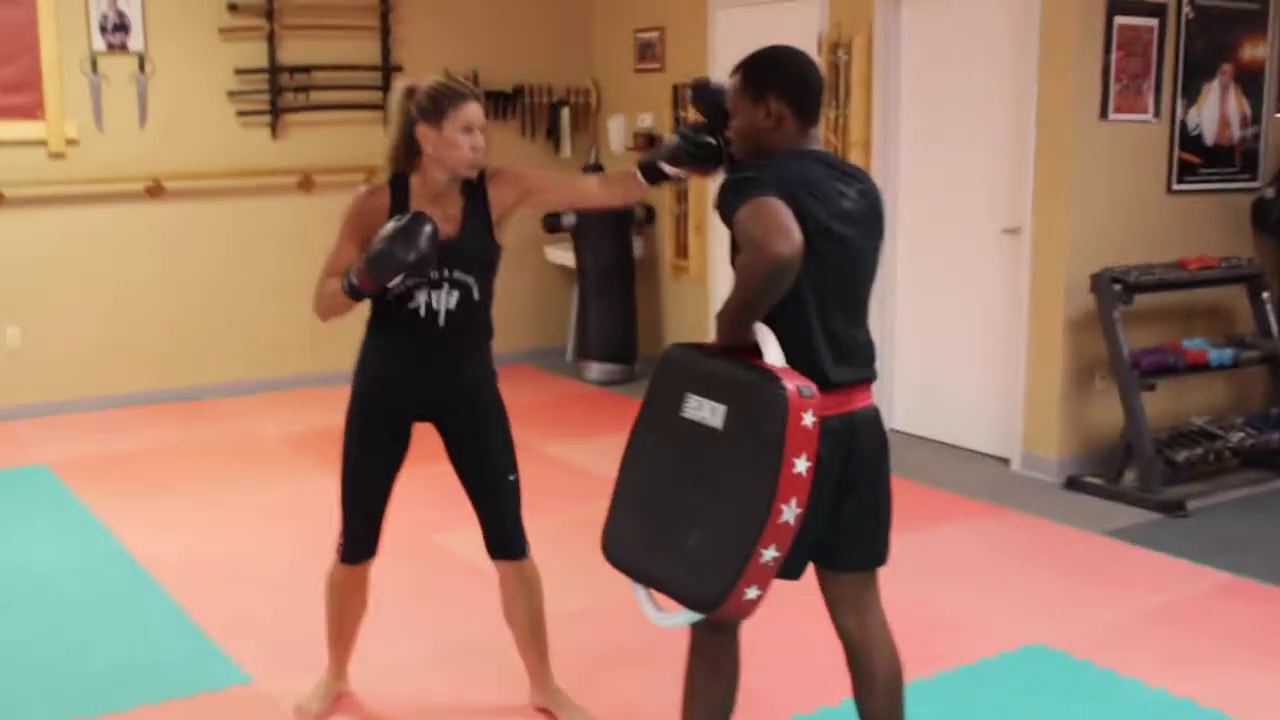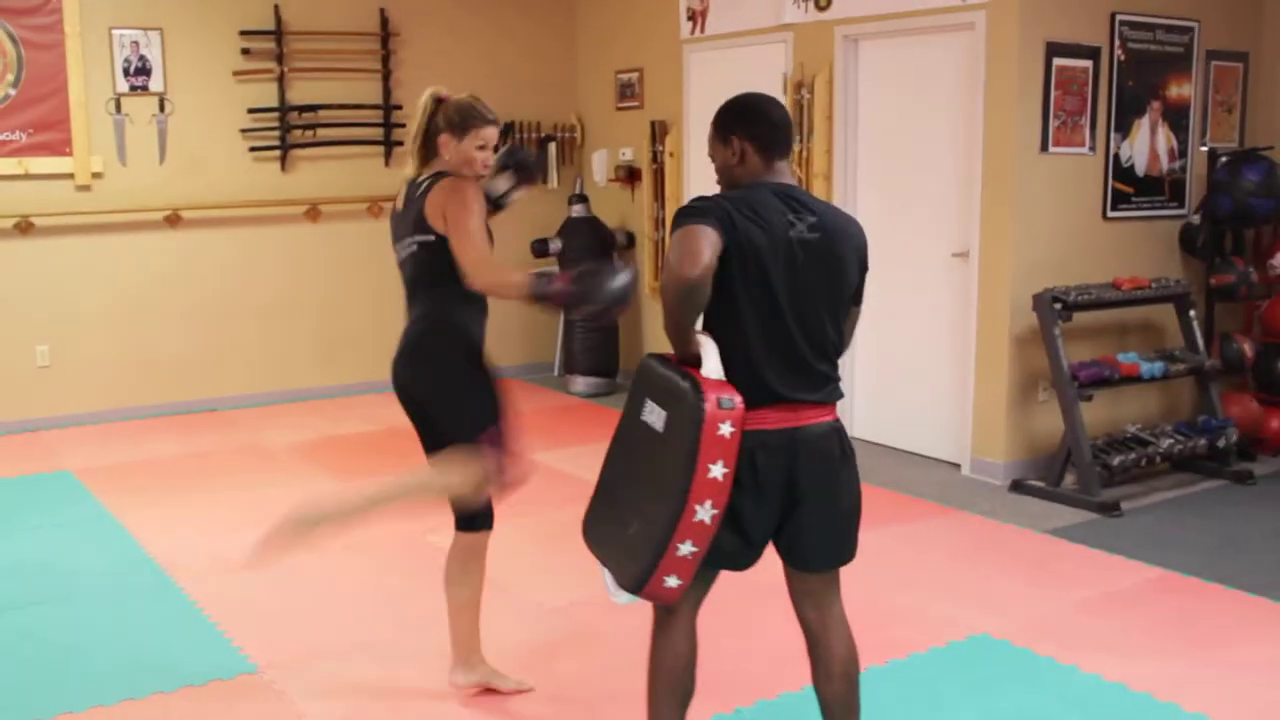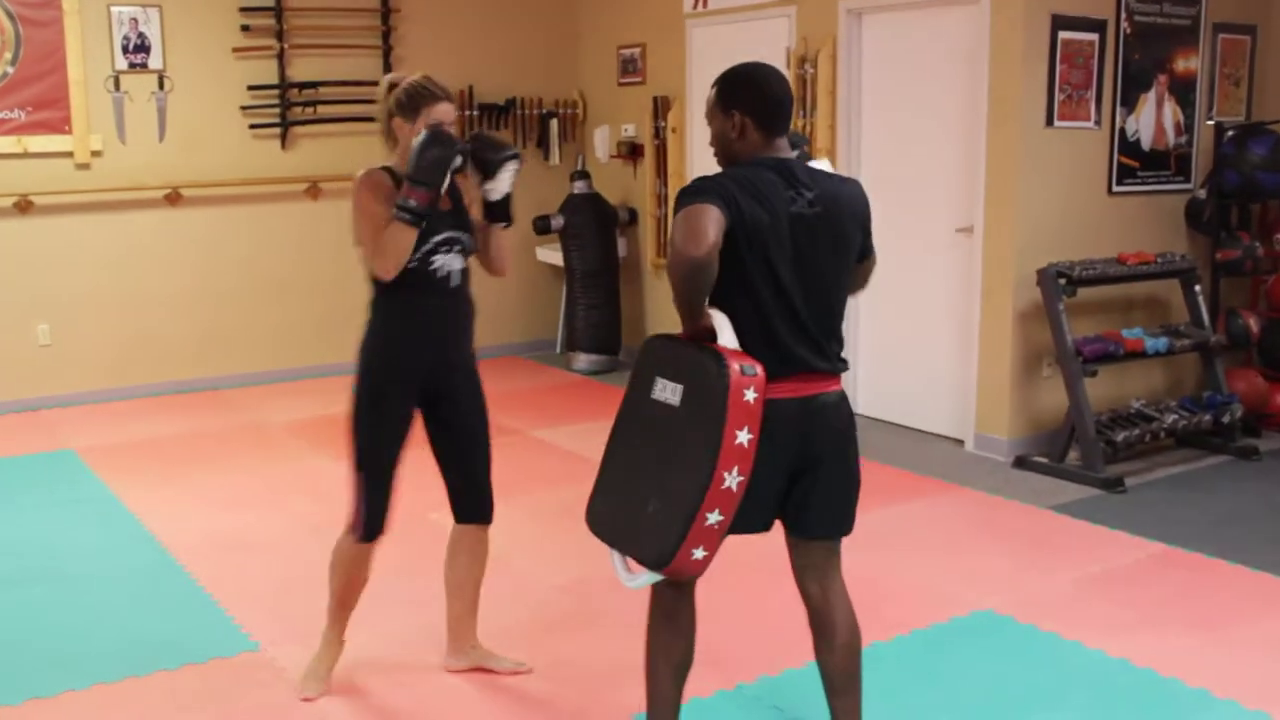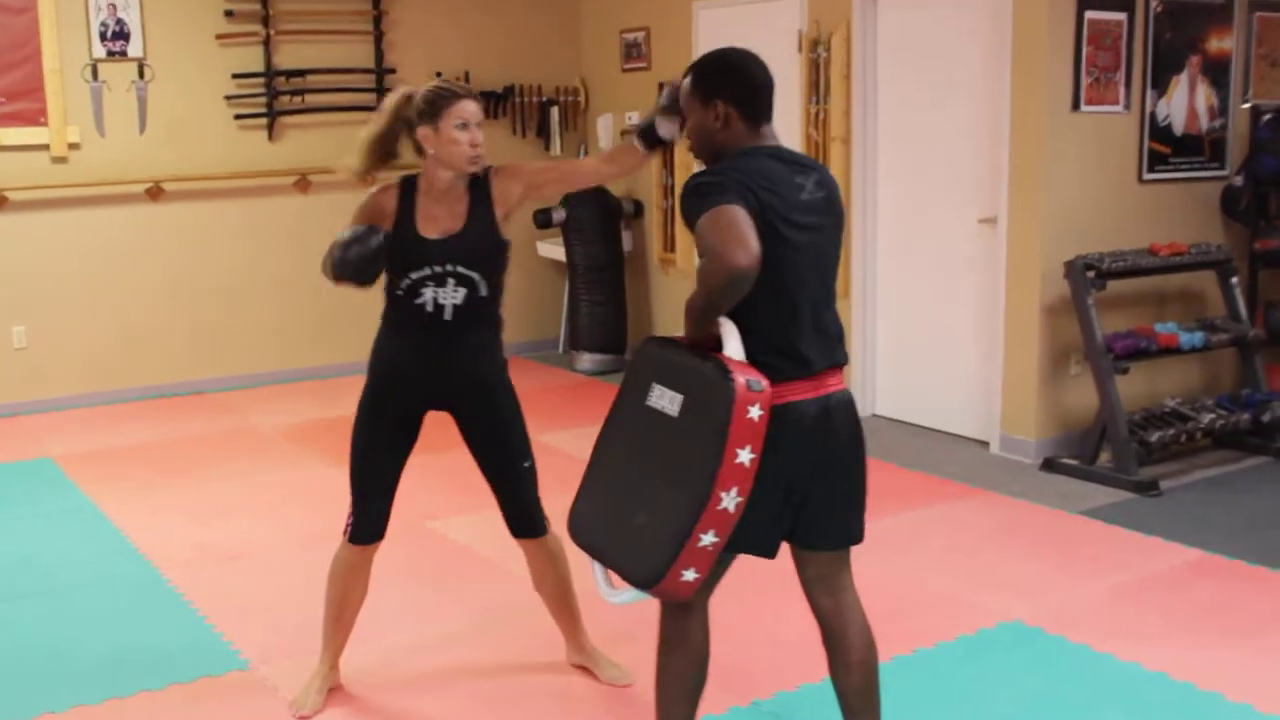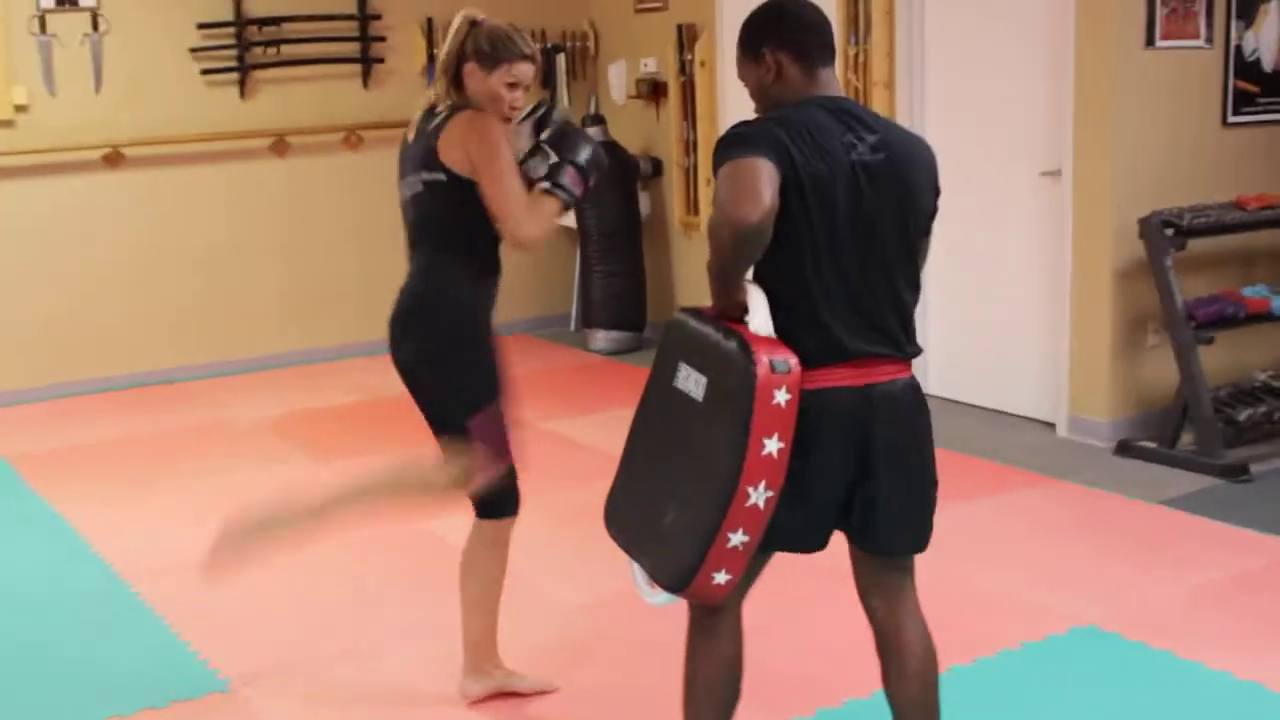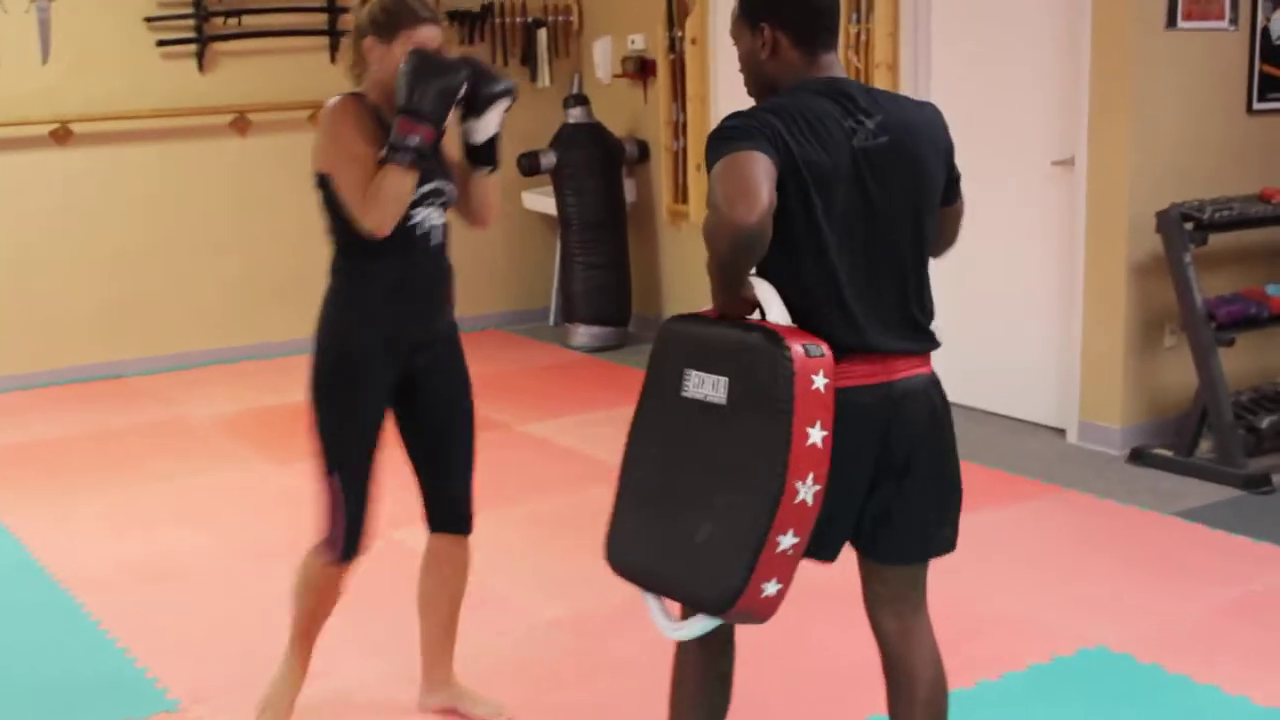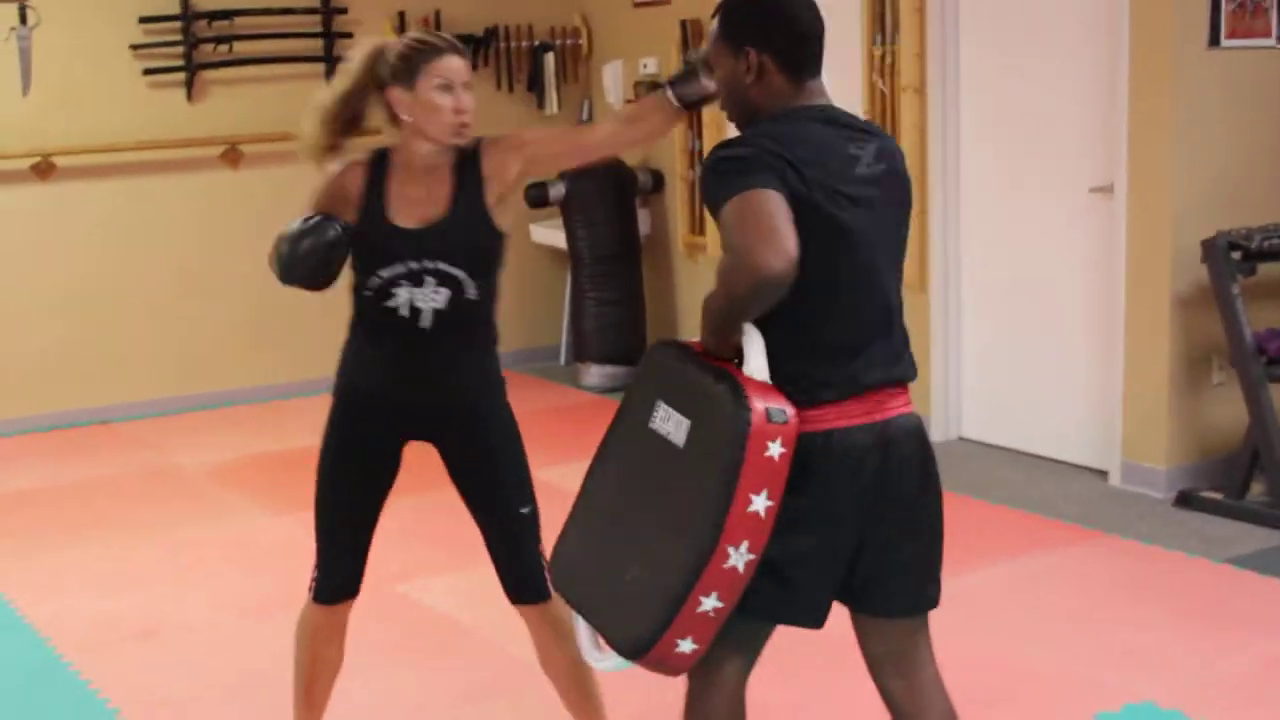
dt=0.5s
person 1, frame 1
left shoulder: (756, 184)
right shoulder: (863, 190)
left elbow: (778, 248)
left wrist: (731, 324)
right hip: (857, 421)
right knee: (859, 610)
person 1, frame 2
left shoulder: (715, 214)
right shoulder: (845, 231)
left elbow: (686, 271)
left wrist: (683, 343)
left hip: (740, 437)
right hip: (820, 436)
left knee: (677, 600)
right knee: (822, 608)
person 1, frame 3
left shoulder: (717, 193)
right shoulder: (848, 197)
left elbow: (693, 251)
left wrist: (692, 316)
right hip: (823, 408)
left knee: (675, 571)
right knee: (823, 580)
person 1, frame 4
left shoulder: (719, 185)
right shoulder: (819, 182)
left elbow: (737, 260)
left wrist: (696, 319)
right hip: (830, 409)
left knee: (685, 589)
right knee: (834, 593)
person 1, frame 5
left shoulder: (760, 139)
right shoulder: (912, 152)
left elbow: (747, 214)
left wrist: (725, 288)
left hip: (796, 400)
right hip: (891, 397)
right knee: (893, 595)
person 1, frame 6
left shoulder: (756, 130)
right shoulder: (925, 127)
left elbow: (742, 215)
left wrist: (727, 289)
right hip: (909, 395)
right knee: (903, 616)
person 1, frame 7
left shoulder: (749, 159)
right shoulder: (884, 153)
left elbow: (770, 261)
left wrist: (716, 323)
left hip: (797, 449)
right hip: (894, 437)
left knee: (720, 656)
person 2, frame 1
left shoulder: (499, 191)
right shoulder: (377, 202)
left elbow: (604, 190)
right elbow: (324, 304)
left wrist: (671, 159)
right wrist: (367, 275)
left hip: (466, 384)
right hip: (386, 385)
left knee: (509, 545)
right knee: (357, 548)
person 2, frame 2
left shoulder: (419, 190)
right shoulder: (451, 197)
right elbow: (484, 278)
left wrist: (497, 191)
right wrist: (569, 285)
left hip: (424, 365)
right hip: (444, 360)
left knee: (476, 518)
right knee: (486, 473)
left ankle: (468, 663)
right ankle: (321, 517)
person 2, frame 3
left shoulder: (455, 186)
right shoulder: (377, 183)
left elbow: (498, 263)
right elbow: (383, 265)
left wrist: (497, 194)
right wrist: (415, 190)
left hip: (453, 359)
right hip: (394, 355)
left knee: (475, 510)
right knee: (369, 521)
left ankle: (462, 645)
right ankle: (330, 643)
person 2, frame 4
left shoulder: (503, 186)
right shoulder: (390, 199)
left elbow: (601, 170)
right elbow: (340, 266)
left wrist: (660, 125)
right wrist: (345, 259)
left hip: (478, 374)
right hip: (397, 376)
left knee: (529, 523)
right knee: (363, 530)
left ankle: (578, 644)
right ankle: (326, 668)
person 2, frame 5
left shoulder: (431, 125)
right shoulder: (480, 128)
right elbow: (524, 230)
left wrist: (538, 163)
right wrist: (570, 175)
left hip: (434, 319)
right hip: (447, 318)
left knee: (500, 503)
right knee: (482, 462)
left ankle: (482, 667)
right ankle: (281, 520)
person 2, frame 6
left shoulder: (416, 115)
right shoulder: (345, 117)
left elbow: (481, 212)
right elbow: (375, 215)
left wrist: (484, 134)
right wrist: (417, 127)
left hip: (433, 333)
right hip: (359, 335)
left knee: (454, 517)
right knee: (347, 532)
person 2, frame 7
left shoulder: (499, 163)
right shoulder: (355, 181)
left elbow: (616, 134)
right elbow: (301, 263)
left wrist: (692, 86)
right wrist: (298, 259)
left hip: (469, 396)
right hip: (372, 398)
left knee: (530, 587)
right knee: (332, 589)
